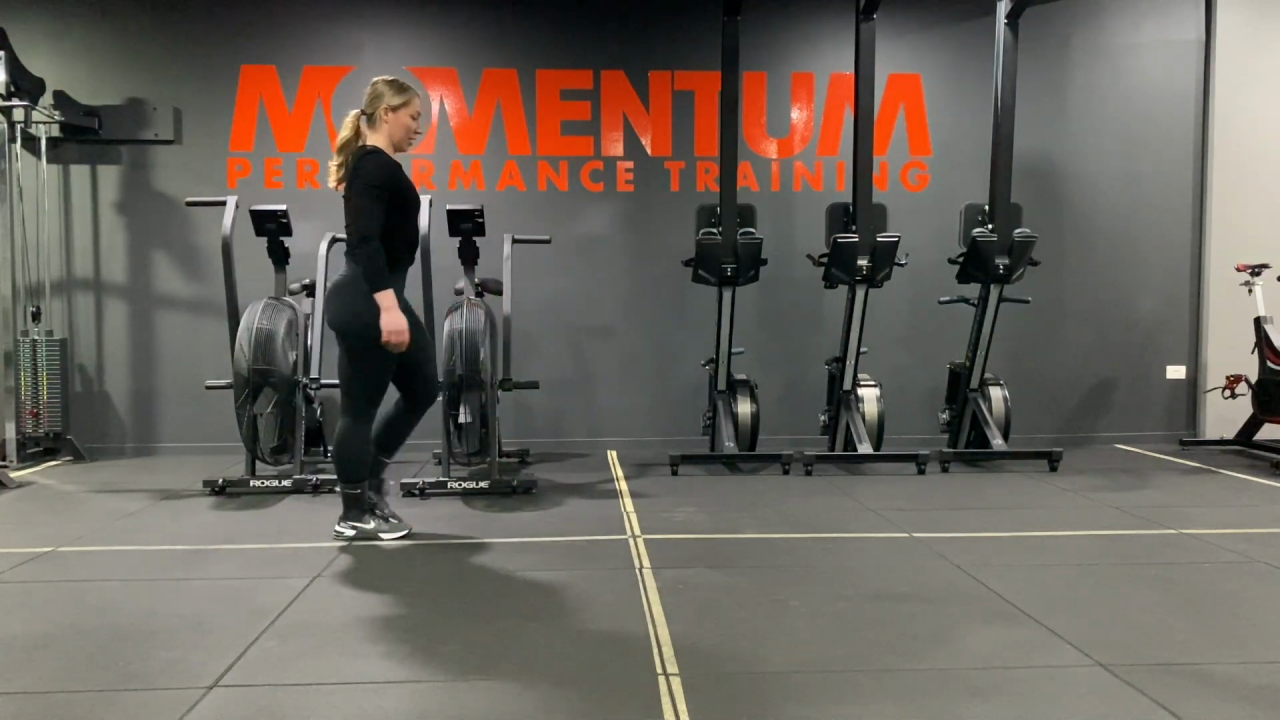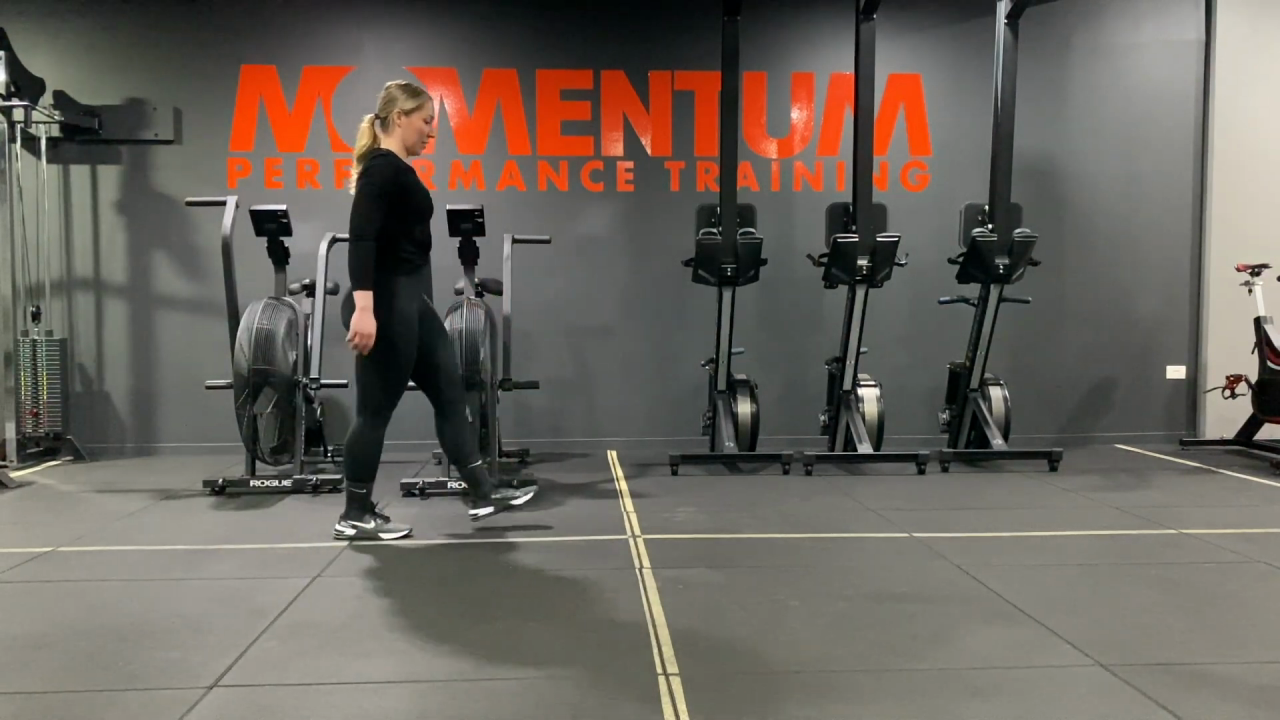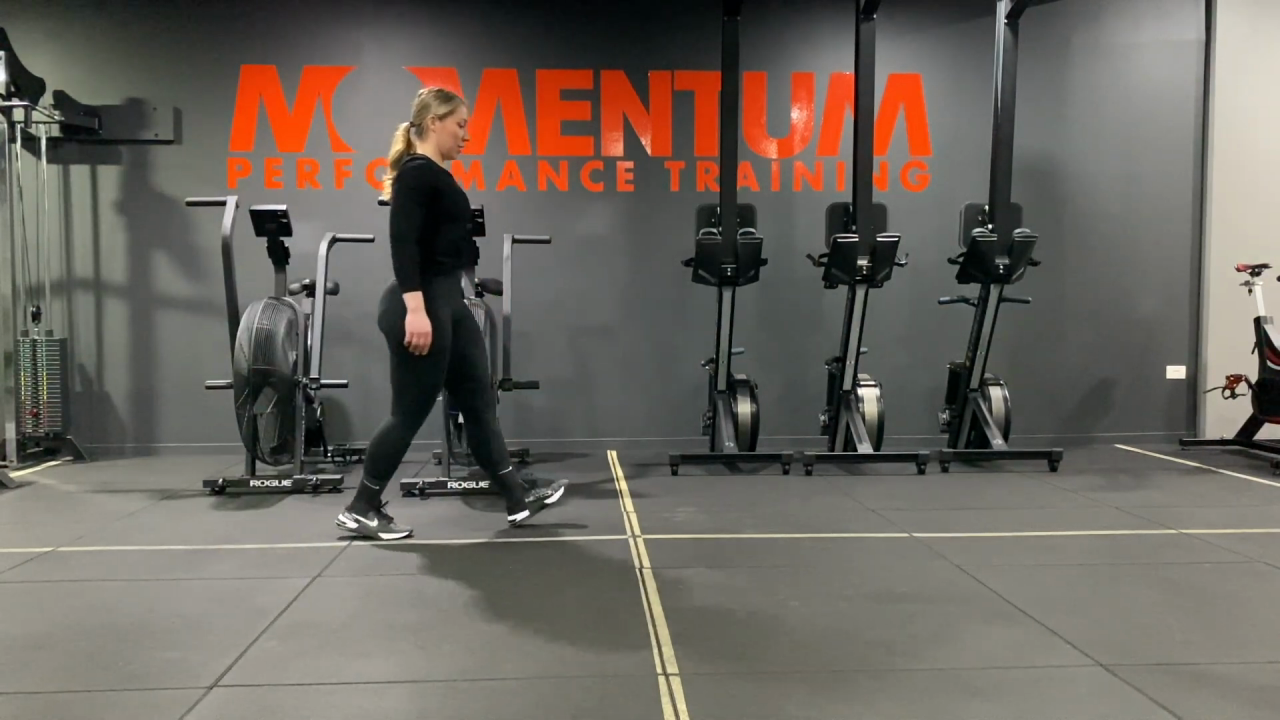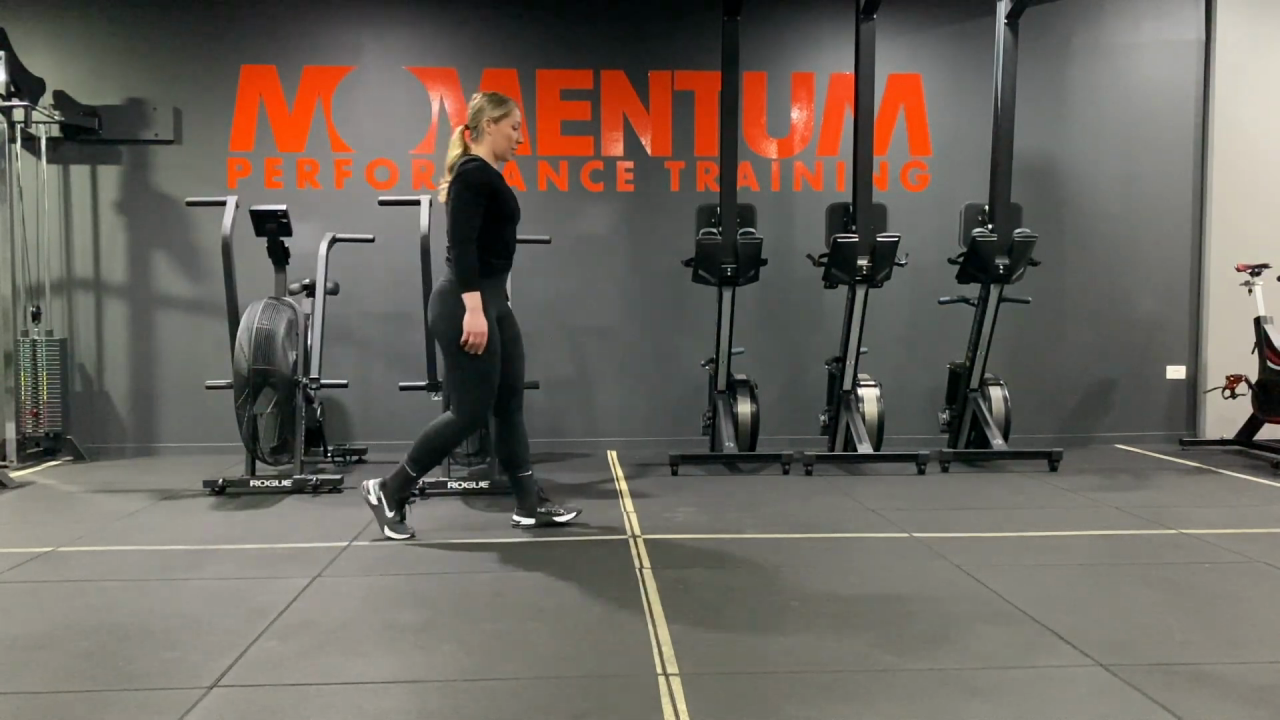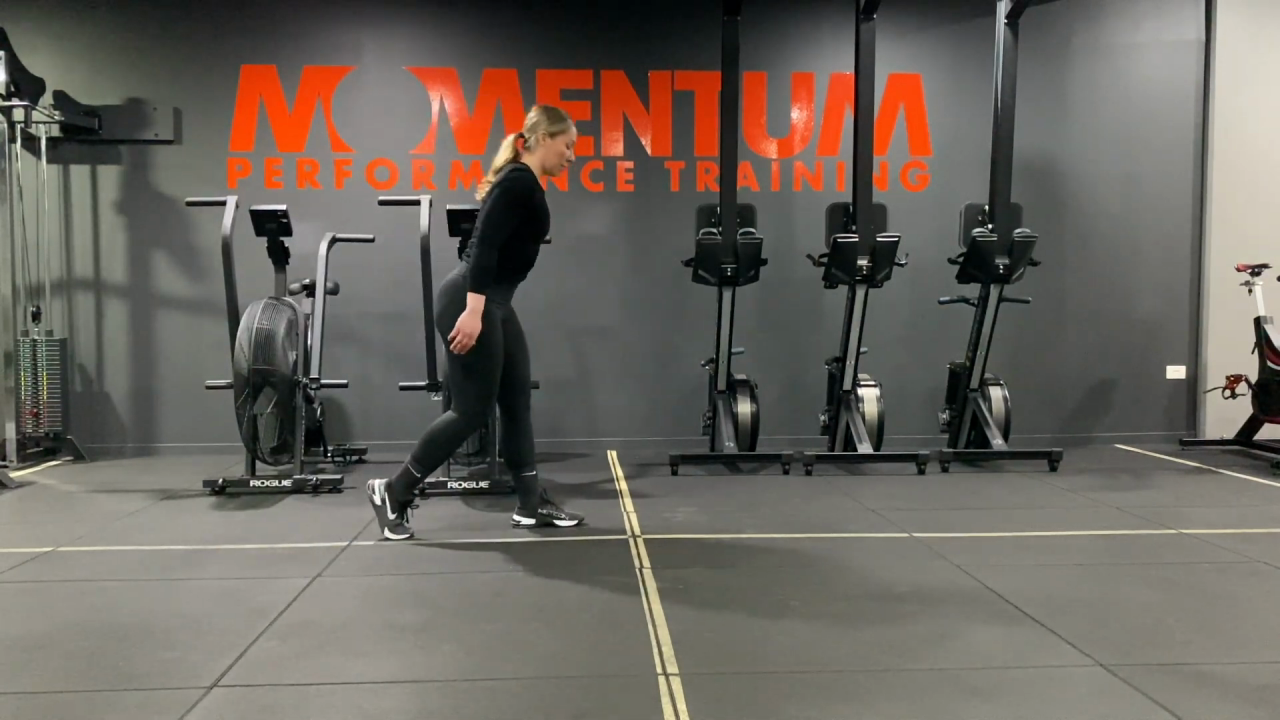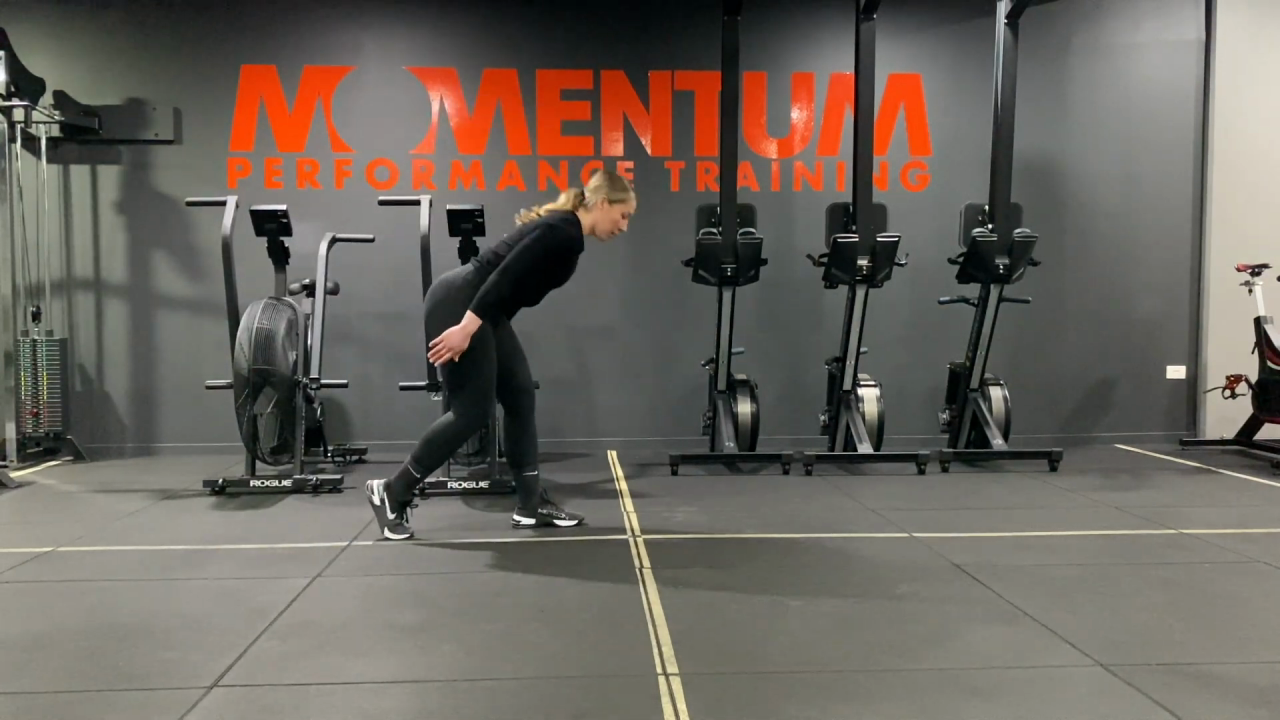
dt=0.3s
person 1, frame 1
left shoulder: (378, 164)
right shoulder: (372, 165)
right elbow: (366, 241)
right wrist: (388, 305)
left hip: (378, 298)
right hip: (366, 302)
left knee: (423, 389)
right knee: (362, 405)
left ankle: (369, 484)
right ankle: (354, 514)
person 1, frame 2
left shoulder: (397, 170)
right shoulder: (381, 168)
right elbow: (361, 240)
right wrist: (364, 308)
left hip: (409, 299)
right hip: (385, 302)
left knee: (449, 393)
right knee: (376, 408)
left ankle: (483, 493)
right ankle: (356, 515)
person 1, frame 3
left shoulder: (436, 175)
right shoulder: (416, 173)
right elbow: (402, 244)
right wrist: (414, 309)
left hip: (449, 302)
right hip: (422, 305)
left knee: (479, 401)
right knee: (411, 410)
left ankle: (518, 497)
right ankle: (362, 508)
person 1, frame 4
left shoulder: (488, 175)
right shoulder: (473, 174)
right elbow: (462, 244)
right wrist: (473, 310)
left hip: (489, 301)
right hip: (467, 304)
left knee: (510, 403)
right knee: (470, 411)
left ankle: (529, 503)
right ankle: (389, 491)
person 1, frame 5
left shoulder: (525, 183)
right shoulder: (518, 182)
right elbow: (486, 245)
right wrist: (473, 310)
left hip: (494, 302)
right hip: (474, 302)
left knee: (517, 402)
right knee: (471, 409)
left ankle: (531, 503)
right ankle: (394, 492)
person 1, frame 6
left shoulder: (567, 232)
right shoulder: (562, 235)
right elbow: (505, 275)
left wrist: (474, 325)
right wrist: (466, 328)
left hip: (475, 307)
right hip: (458, 305)
left knee: (520, 397)
right knee: (470, 409)
left ankle: (531, 504)
right ankle: (391, 494)
